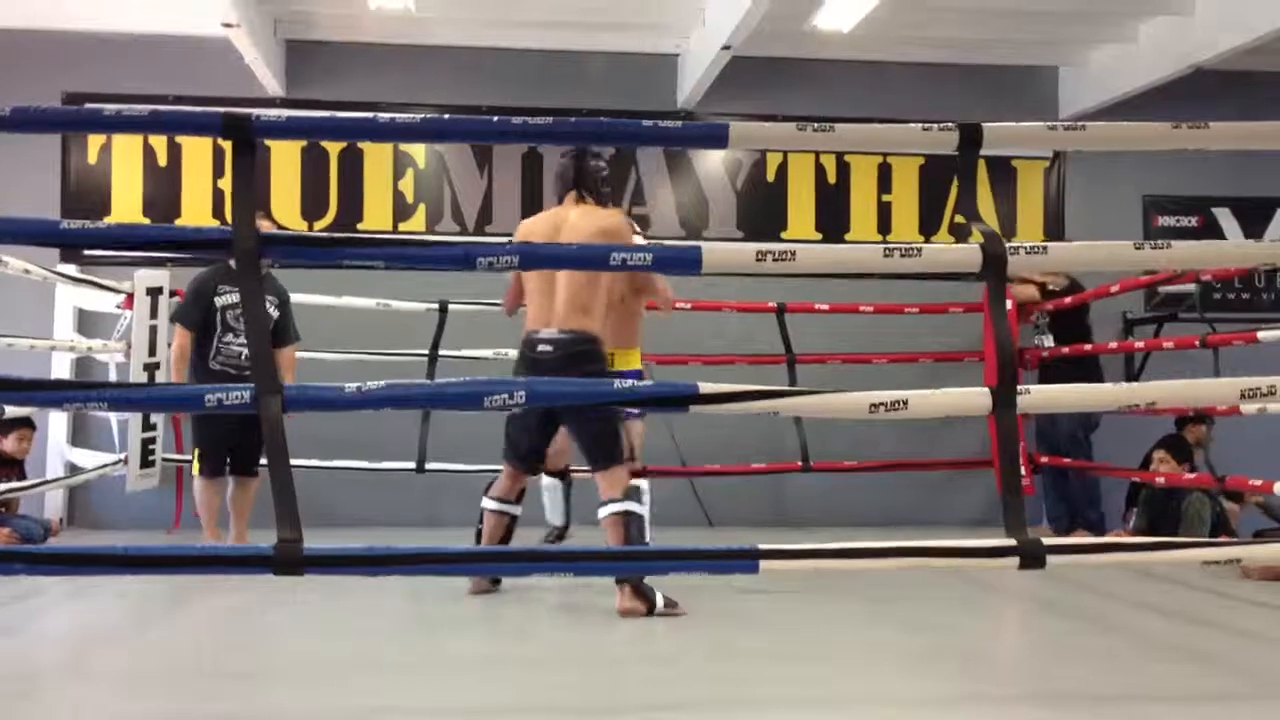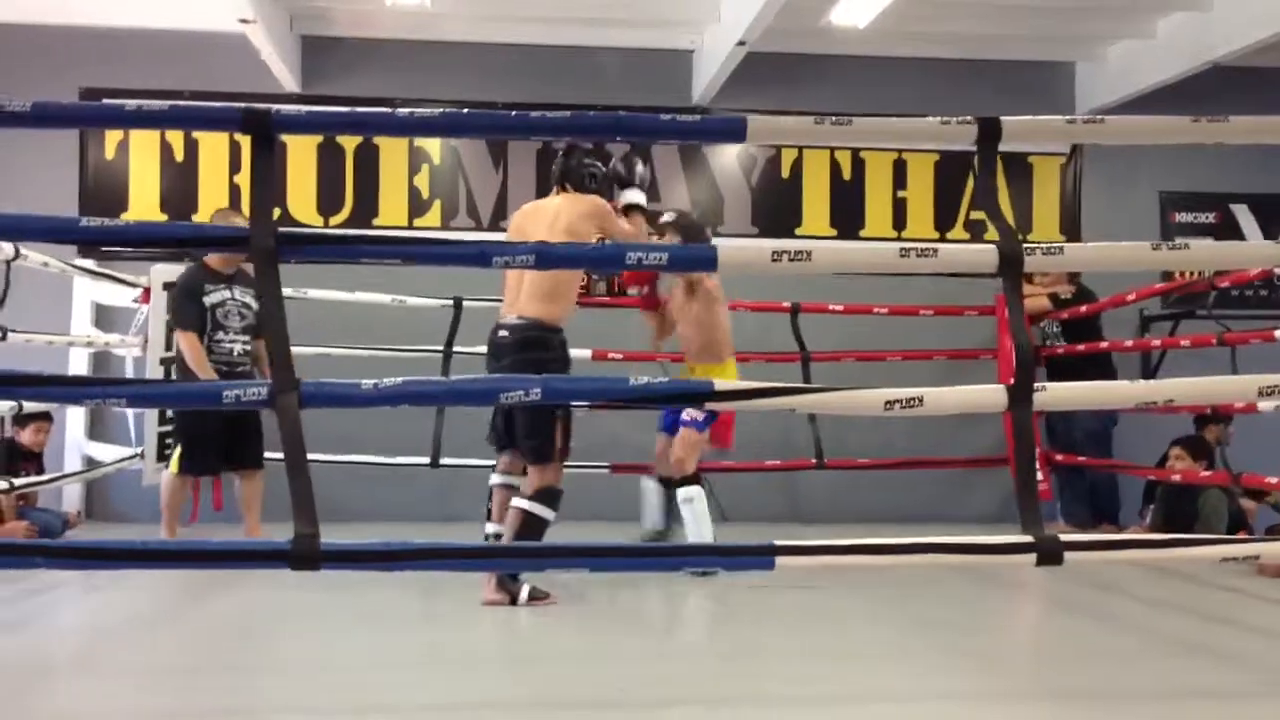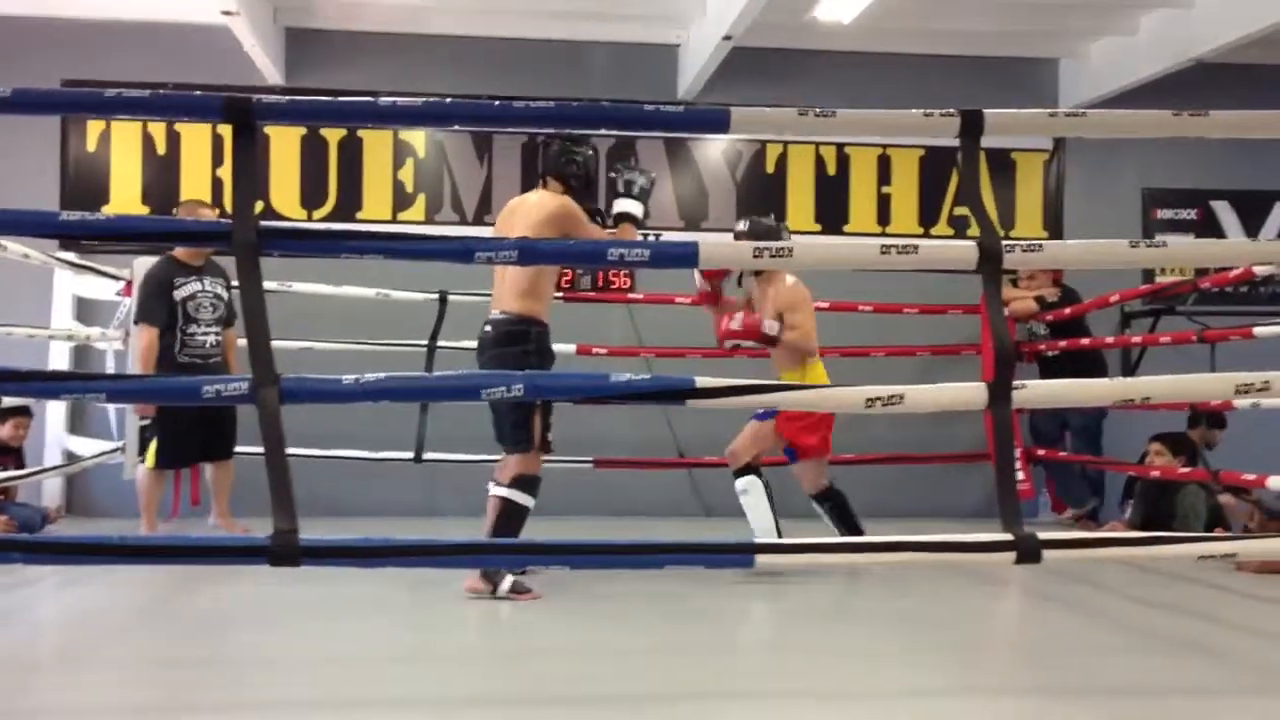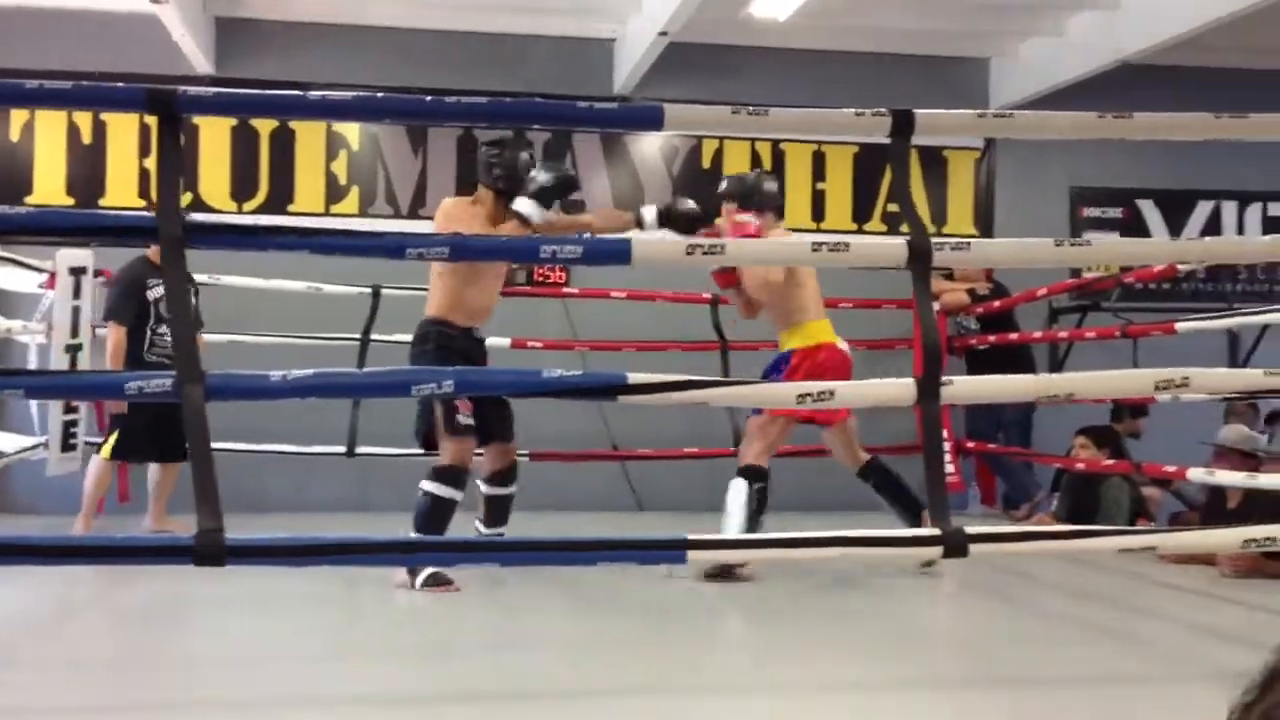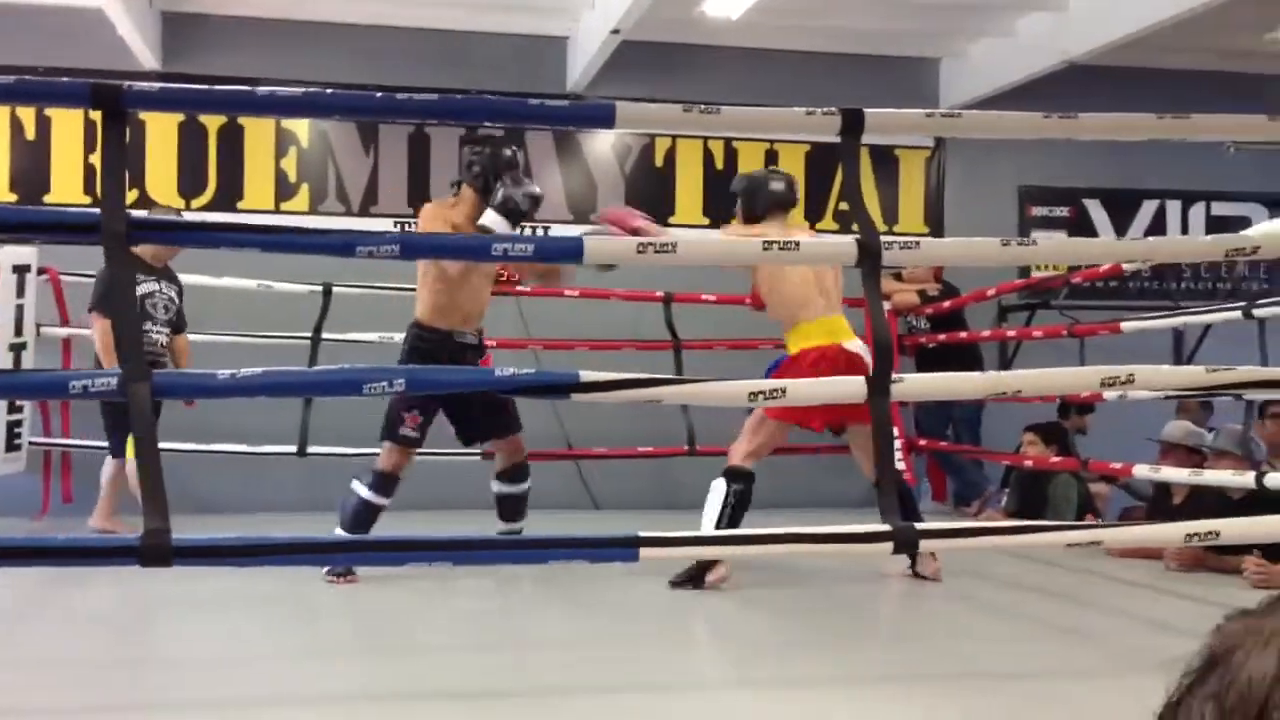
dt=0.4s
person 1, frame 1
left shoulder: (528, 228)
right shoulder: (611, 223)
left elbow: (511, 302)
right wrist: (631, 245)
left hip: (534, 354)
right hip: (580, 355)
left knee: (515, 468)
right knee: (613, 472)
left ankle: (483, 570)
right ankle: (631, 585)
person 1, frame 2
left shoulder: (522, 215)
right shoulder: (590, 206)
right elbow: (639, 244)
right wrist: (634, 193)
left hip: (503, 338)
right hip: (540, 342)
left knee: (517, 453)
right knee: (546, 469)
right ankle: (502, 577)
person 1, frame 3
left shoulder: (515, 208)
right shoulder: (560, 207)
left wrist: (586, 224)
right wrist: (631, 203)
left hip: (497, 334)
right hip: (522, 338)
left knee: (517, 452)
right knee: (526, 457)
right ankle: (486, 569)
person 1, frame 4
left shoulder: (516, 215)
right shoulder: (453, 209)
left elbow: (587, 227)
left wrist: (654, 216)
right wrist: (531, 202)
left hip: (470, 348)
right hip: (438, 345)
left knee: (503, 453)
right knee: (457, 450)
left ankle: (492, 543)
right ankle: (417, 561)
person 1, frame 5
left shoulder: (494, 221)
right shoulder: (436, 214)
left elbow: (538, 273)
right elbow: (455, 266)
right wrist: (501, 215)
left hip: (472, 349)
right hip: (429, 348)
left knee: (512, 449)
right knee: (395, 457)
left ankle: (512, 536)
person 2, frame 1
left shoulder: (636, 268)
left elbow: (667, 302)
left hip: (625, 370)
left knee: (630, 454)
right knee: (554, 454)
right ankle: (558, 524)
person 2, frame 2
left shoulder: (698, 275)
right shoulder: (674, 284)
right elbow: (660, 334)
right wrist: (648, 297)
left hip: (716, 381)
right hip: (695, 380)
left knee: (681, 460)
right knee: (664, 460)
right ankle: (656, 530)
person 2, frame 3
left shoulder: (789, 290)
right shoulder: (755, 288)
left elbow: (809, 345)
right elbow: (726, 326)
left wrist: (764, 331)
right wrist: (709, 288)
left knee: (739, 454)
right knee: (813, 480)
person 2, frame 4
left shoulder: (776, 240)
left elbow: (772, 284)
right elbow: (750, 311)
left wrist: (746, 246)
right wrist: (730, 279)
left hip: (809, 354)
right hip: (826, 354)
left knee: (754, 448)
right knee: (853, 455)
right ankle: (924, 524)
person 2, frame 5
left shoulder: (749, 236)
left hip: (812, 357)
right hip: (849, 352)
left knee: (744, 453)
right knee: (875, 463)
left ankle: (710, 560)
right ankle: (924, 554)
person 3, frame 1
left shoulder: (276, 292)
right shoulder: (208, 282)
left elbow: (285, 349)
right elbow: (182, 337)
right wrist: (179, 386)
left knee: (246, 470)
right knee: (209, 468)
left ankle: (238, 538)
right ankle: (211, 539)
person 3, frame 2
left shoulder: (251, 284)
right shoulder: (191, 282)
left elbow: (262, 338)
right elbow: (186, 339)
right wrist: (213, 383)
left knee: (251, 464)
right knee: (184, 463)
left ankle: (253, 533)
right ankle: (168, 532)
person 3, frame 3
left shoulder: (219, 274)
right shoulder: (160, 276)
right elbow: (147, 334)
left wrist: (234, 376)
left knee: (223, 452)
right knee: (157, 458)
left ankle: (221, 515)
right ankle: (148, 528)
person 3, frame 4
left shoulder: (186, 281)
right shoulder: (131, 276)
left elbow: (193, 335)
right elbow: (115, 329)
left knee: (171, 454)
right knee: (112, 451)
left ankle: (157, 517)
right ankle: (83, 522)
person 3, frame 5
left shoulder: (172, 280)
right shoulder: (118, 271)
left elbow: (177, 334)
right elbow: (100, 324)
right wrist: (112, 373)
left knee: (126, 449)
right knee: (132, 447)
left ankle: (103, 515)
person 4, frame 1
left shoulder: (1069, 290)
right shoulder: (1046, 290)
left elbow: (1019, 293)
left wrist: (1037, 283)
right wrist: (1037, 277)
left hip: (1077, 386)
right hip: (1050, 385)
left knee: (1076, 457)
right knee: (1050, 458)
left ankle: (1090, 526)
right ankle: (1061, 523)
person 4, frame 2
left shoulder: (1077, 295)
right shoulder: (1053, 294)
left elbow: (1028, 306)
left wrist: (1046, 295)
right wrist: (1048, 291)
left knee: (1095, 455)
right knee: (1064, 454)
left ankle: (1107, 519)
right ankle: (1076, 517)
person 4, frame 3
left shoulder: (1063, 298)
right shoulder: (1027, 291)
left elbow: (1015, 308)
right elbow: (999, 293)
left wrist: (1035, 296)
right wrist: (1032, 293)
left hip: (1085, 381)
right hip: (1053, 382)
left knee: (1086, 449)
right knee: (1044, 436)
left ankle: (1088, 514)
right ankle: (1079, 499)
person 4, frame 4
left shoulder: (992, 291)
right shoulder: (956, 283)
left elbow: (946, 301)
right elbow: (931, 285)
left wrist: (968, 291)
right wrist: (964, 287)
left hip: (1013, 377)
right hip: (981, 379)
left knee: (1015, 444)
right knee: (981, 439)
left ankle: (1017, 502)
right ankle: (1025, 493)
person 4, frame 5
left shoulder: (944, 292)
right shoulder: (904, 284)
left elbow: (898, 301)
right elbow: (881, 285)
left wrist: (919, 292)
right wrist: (917, 287)
left hip: (963, 376)
left knee: (965, 441)
right knee: (930, 437)
left ankle: (971, 495)
right ankle: (975, 490)
